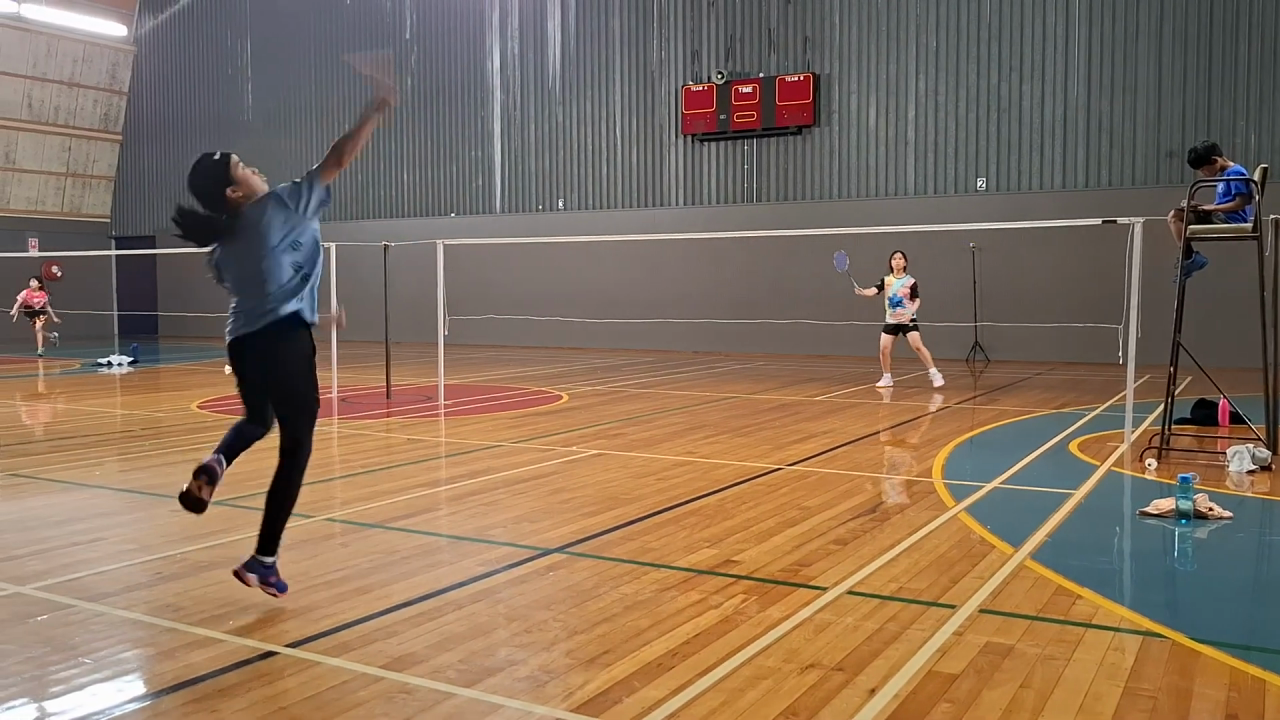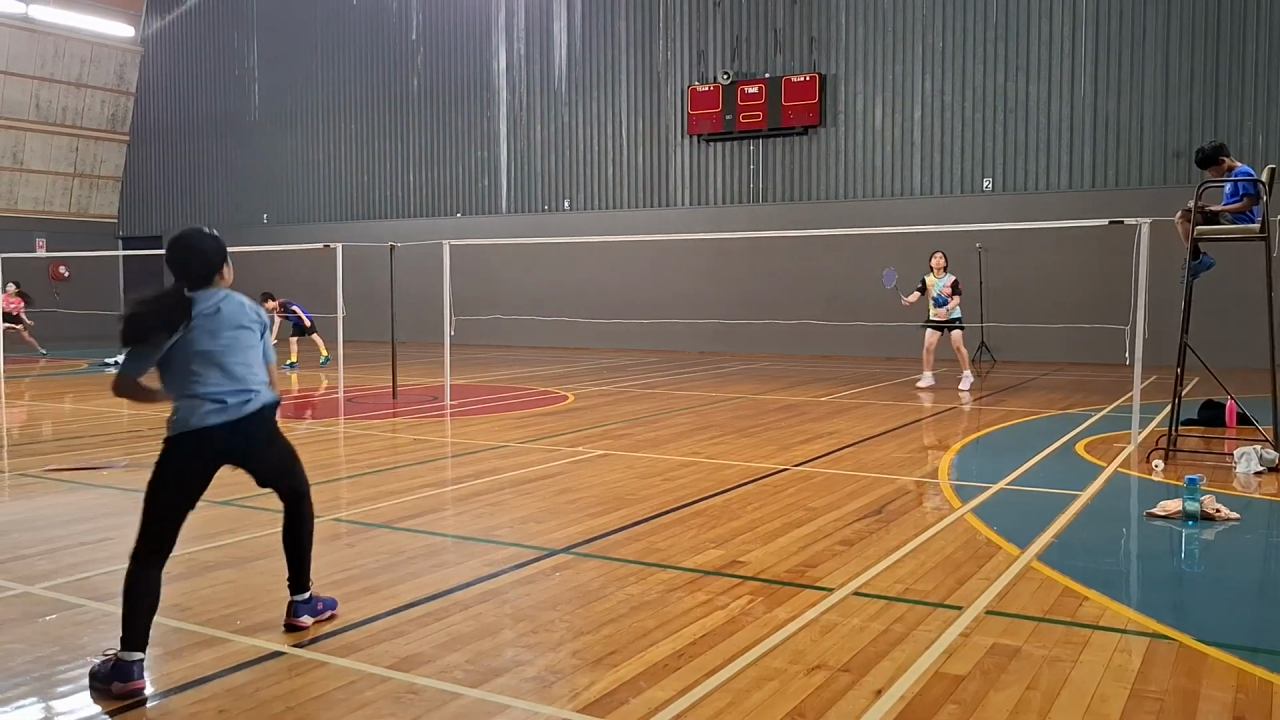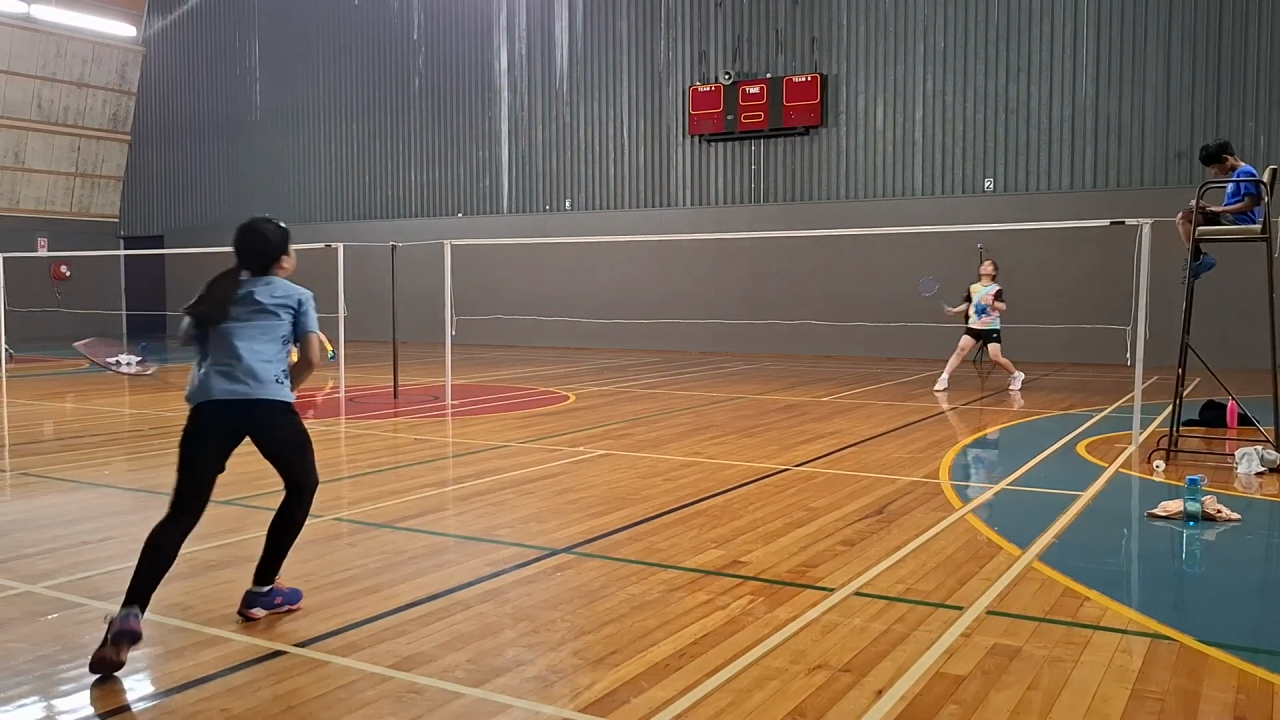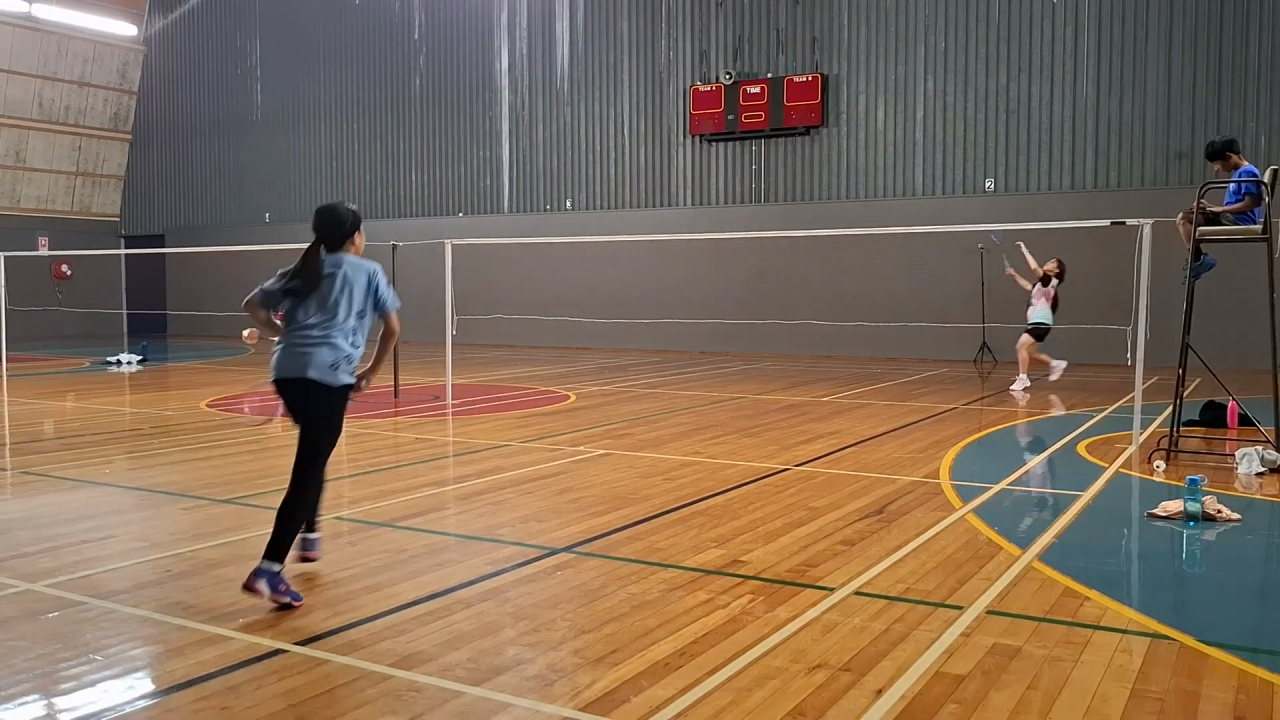
dt=0.3s
person 1, frame 1
left shoulder: (222, 248)
right shoulder: (280, 204)
right elbow: (335, 162)
right wrist: (374, 112)
left hip: (245, 342)
right hip: (286, 333)
left knee: (257, 420)
right knee: (296, 452)
left ankle: (214, 463)
right ankle: (263, 560)
person 1, frame 2
left shoulder: (161, 322)
right shoulder: (245, 309)
left elbow: (126, 384)
right elbow: (270, 372)
left hip: (190, 437)
right hip: (251, 424)
left knee: (150, 548)
right knee: (297, 498)
left ankle: (127, 664)
right ankle: (301, 601)
person 1, frame 3
left shoulder: (220, 296)
right shoulder: (298, 297)
left elbow: (201, 345)
right elbow: (309, 361)
left hip: (209, 404)
right hip: (264, 402)
left knee: (180, 518)
right knee: (303, 484)
left ankle: (127, 621)
right ankle: (262, 591)
person 1, frame 4
left shoulder: (300, 270)
right shoulder: (369, 271)
left elbow: (252, 304)
right elbow: (392, 328)
right wrist: (370, 372)
left hip: (287, 371)
right hip: (329, 375)
left knee: (312, 457)
right knee: (308, 470)
left ankle: (308, 533)
right ankle: (268, 570)
